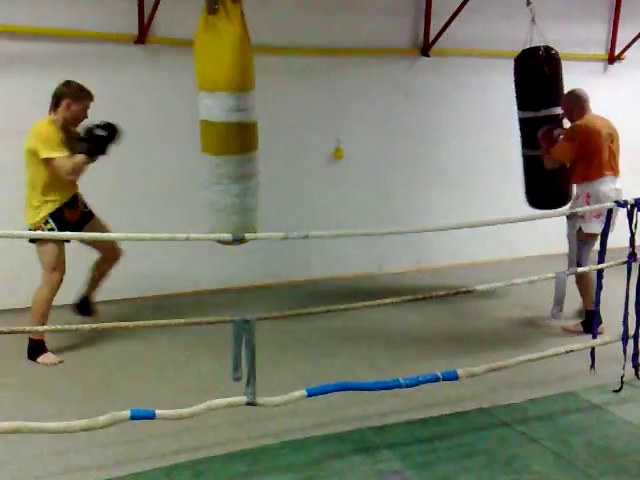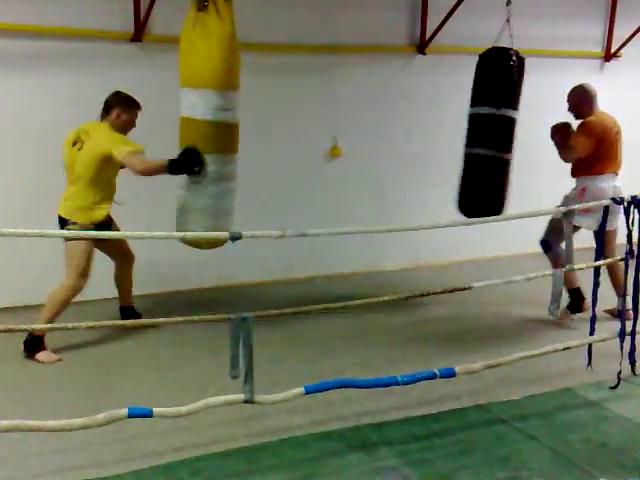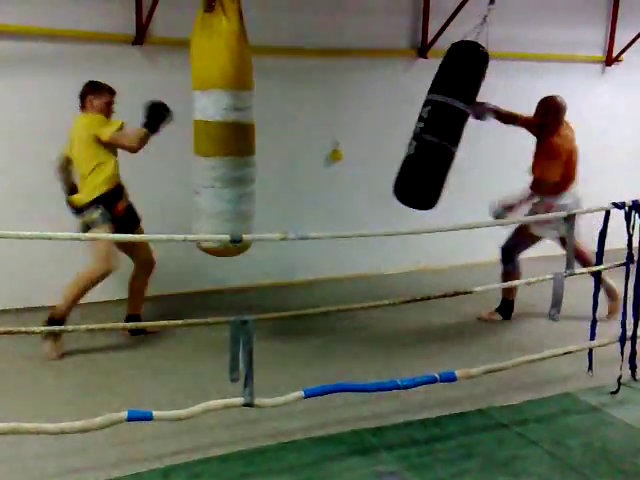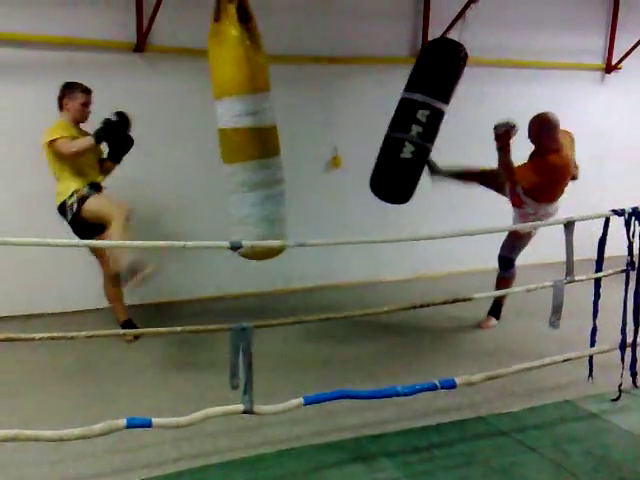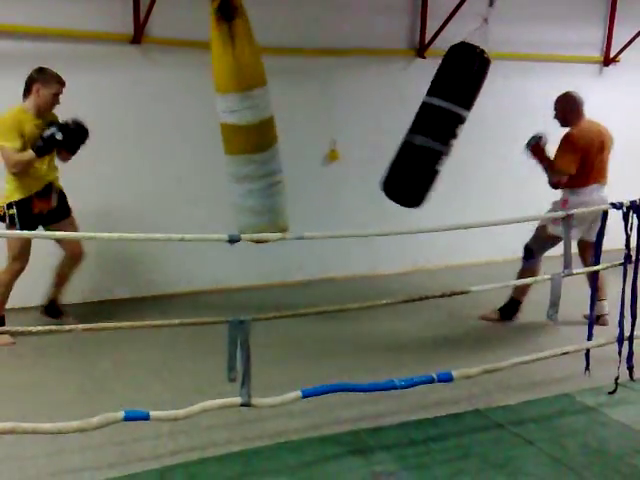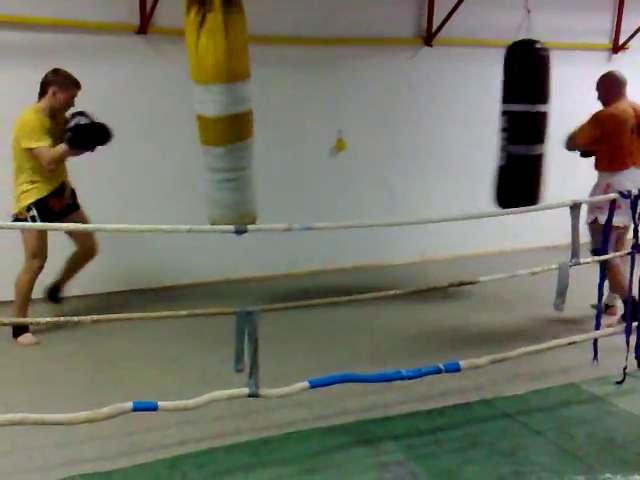
dt=0.4s
person 1, frame 1
left shoulder: (67, 128)
right shoulder: (43, 132)
left elbow: (77, 161)
right elbow: (69, 172)
left wrist: (95, 146)
right wrist: (91, 148)
left hip: (72, 204)
right hip: (47, 212)
left knee: (112, 251)
right knee: (53, 276)
left ankle: (85, 300)
right ankle: (35, 345)
person 1, frame 2
left shoulder: (79, 132)
right shoulder: (112, 138)
right elbow: (141, 167)
right wrist: (177, 165)
left hip: (96, 214)
right hip: (81, 219)
left knee: (125, 257)
right knee: (75, 281)
left ankle: (127, 310)
right ankle: (34, 340)
person 1, frame 3
right shoulder: (93, 122)
left elbow: (65, 166)
right elbow: (132, 143)
left wrist: (73, 191)
right wrist: (152, 124)
left hip: (113, 204)
right hip: (102, 202)
left knee: (146, 262)
right knee: (103, 266)
left ankle: (134, 320)
right ankle: (56, 319)
person 1, frame 4
left shoulder: (83, 135)
right shoulder: (58, 130)
left elbow: (102, 171)
right elbow: (70, 149)
left wrist: (117, 153)
right wrist: (99, 137)
left hip: (91, 199)
right hip: (76, 197)
left knee: (110, 265)
right knee: (120, 211)
left ankle: (126, 323)
right ankle: (127, 266)
person 1, frame 5
left shoulder: (49, 119)
left elbow: (64, 156)
left wrist: (74, 140)
right wrist: (42, 146)
left hip: (52, 196)
left knee: (75, 253)
left ankle: (52, 304)
person 1, frame 6
left shoulder: (57, 116)
right shoulder: (29, 121)
left elbow: (69, 151)
right elbow: (49, 162)
left hip: (61, 191)
right hip: (34, 198)
left knee: (89, 247)
right knee: (35, 261)
left ankle: (56, 288)
right ankle: (19, 326)
person 2, frame 1
left shoulder: (579, 129)
right shoulder: (607, 124)
left elbow: (550, 163)
left wrist: (546, 143)
right wrist: (562, 144)
left hip: (592, 194)
right hip: (611, 190)
left knee: (579, 259)
right knee: (585, 252)
left ankle: (592, 321)
right ankle: (591, 304)
person 2, frame 2
left shoulder: (590, 125)
right shoulder: (612, 122)
left elbow: (569, 156)
left wrist: (559, 136)
right wrist: (569, 137)
left hip: (591, 190)
right hip: (613, 189)
left knee: (549, 242)
right knee: (609, 252)
left ankle: (576, 298)
person 2, frame 3
left shoulder: (554, 144)
right shoulder: (561, 126)
left elbow: (543, 185)
right elbow: (520, 120)
left wrist: (515, 204)
right wrist: (492, 110)
left hip: (554, 206)
right hip: (561, 202)
left knee: (509, 252)
right knee: (576, 250)
left ankle: (506, 310)
right ankle: (609, 289)
person 2, frame 4
left shoulder: (557, 160)
right shoulder: (564, 136)
left elbow: (511, 177)
left wrist: (503, 145)
left hip: (536, 209)
right hip: (526, 189)
left knee: (507, 257)
right knee: (482, 175)
left ankle: (495, 312)
right ankle: (440, 172)
person 2, frame 5
left shoulder: (574, 137)
right shoulder: (603, 131)
left elbow: (560, 176)
left wrist: (540, 154)
left hip: (576, 203)
right hip: (598, 199)
left knee: (532, 251)
right knee: (589, 259)
left ankle: (510, 308)
right ankle: (601, 311)
person 2, frame 6
left shoulder: (606, 116)
left elbow: (571, 143)
left wrist: (586, 143)
left hip: (614, 186)
left knee: (602, 249)
right knee: (617, 246)
